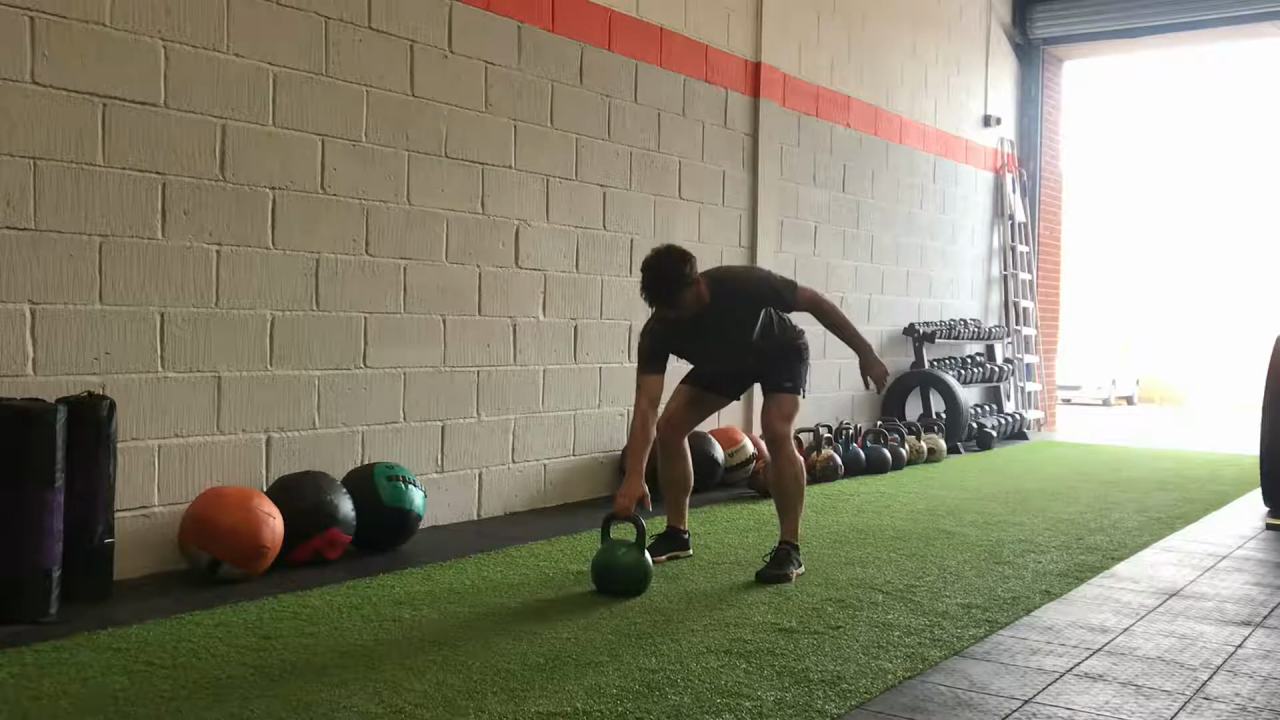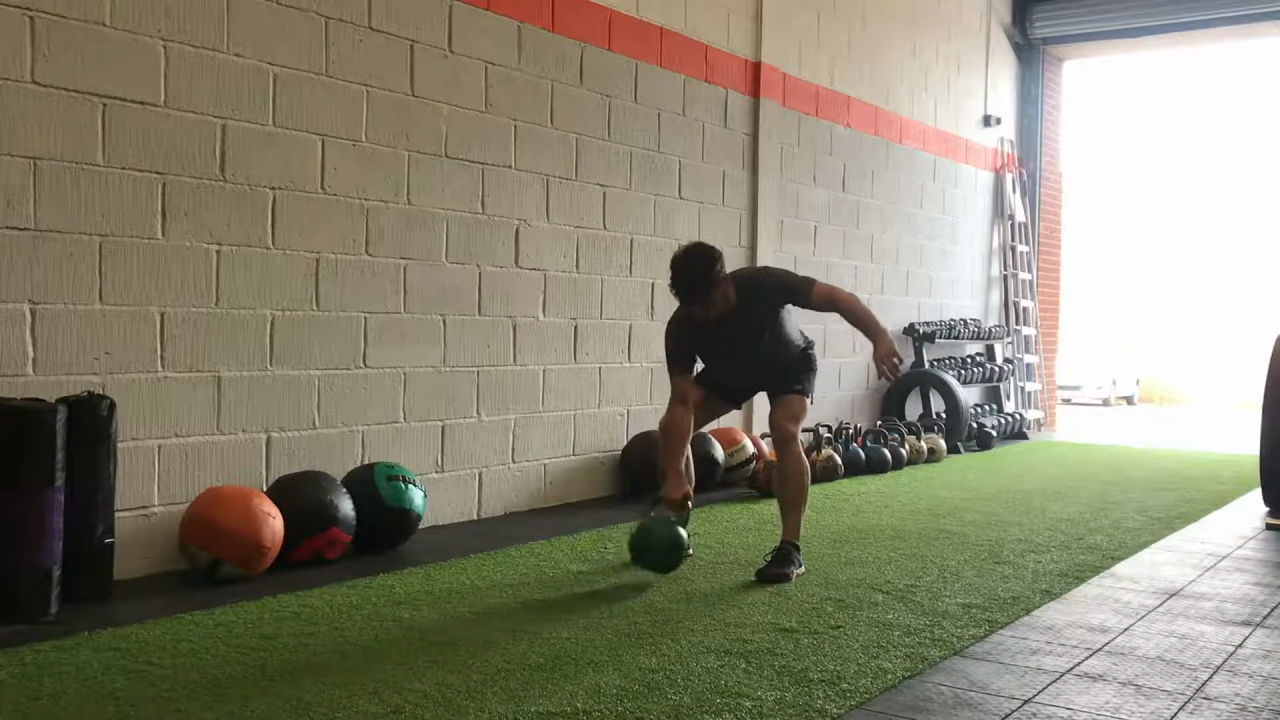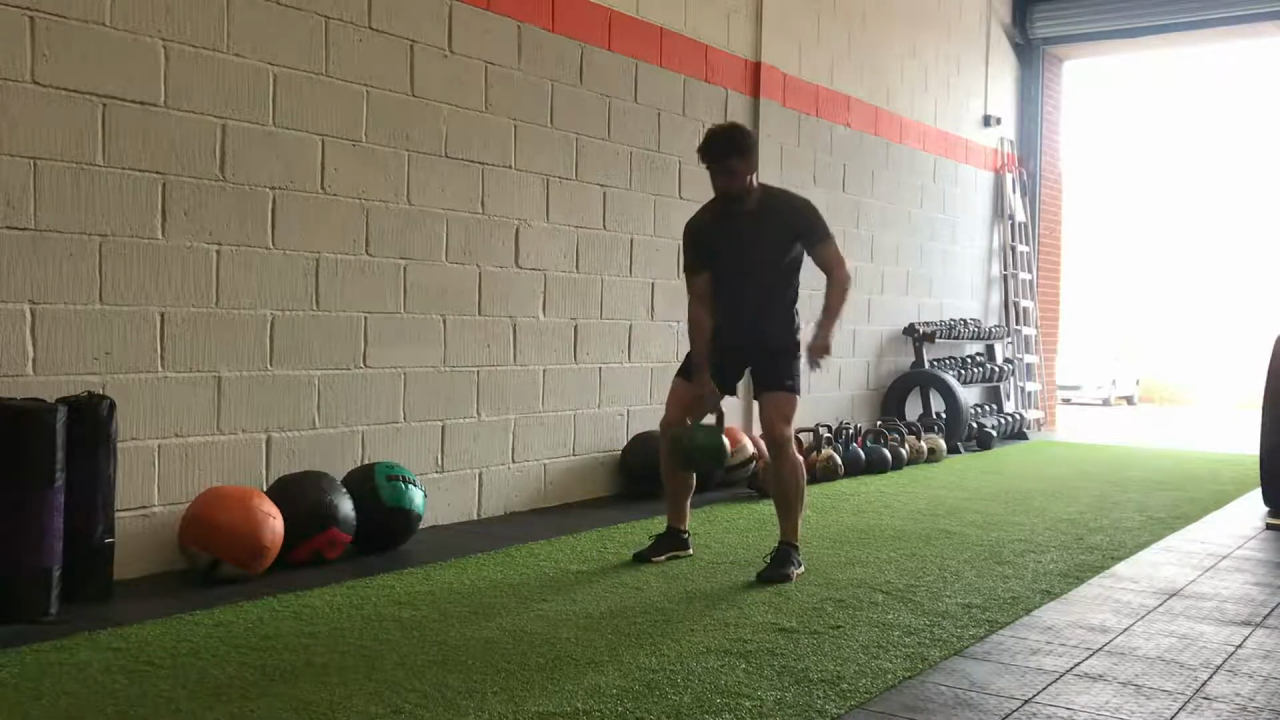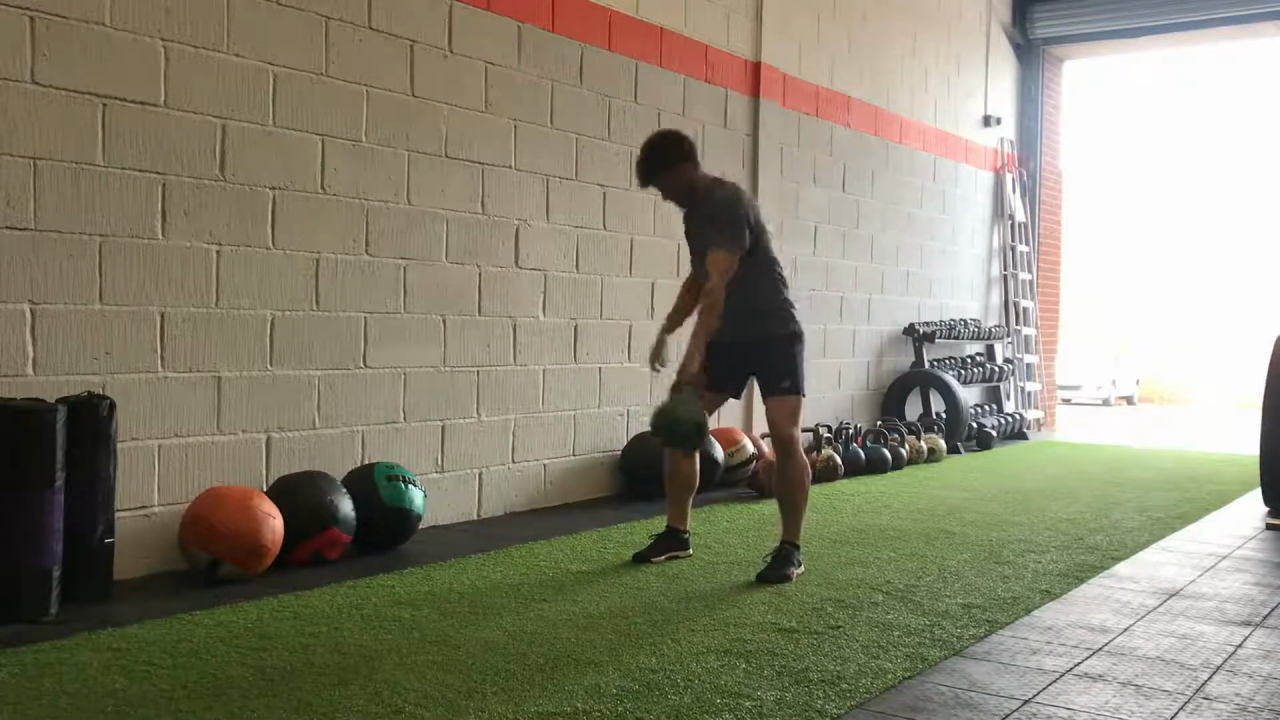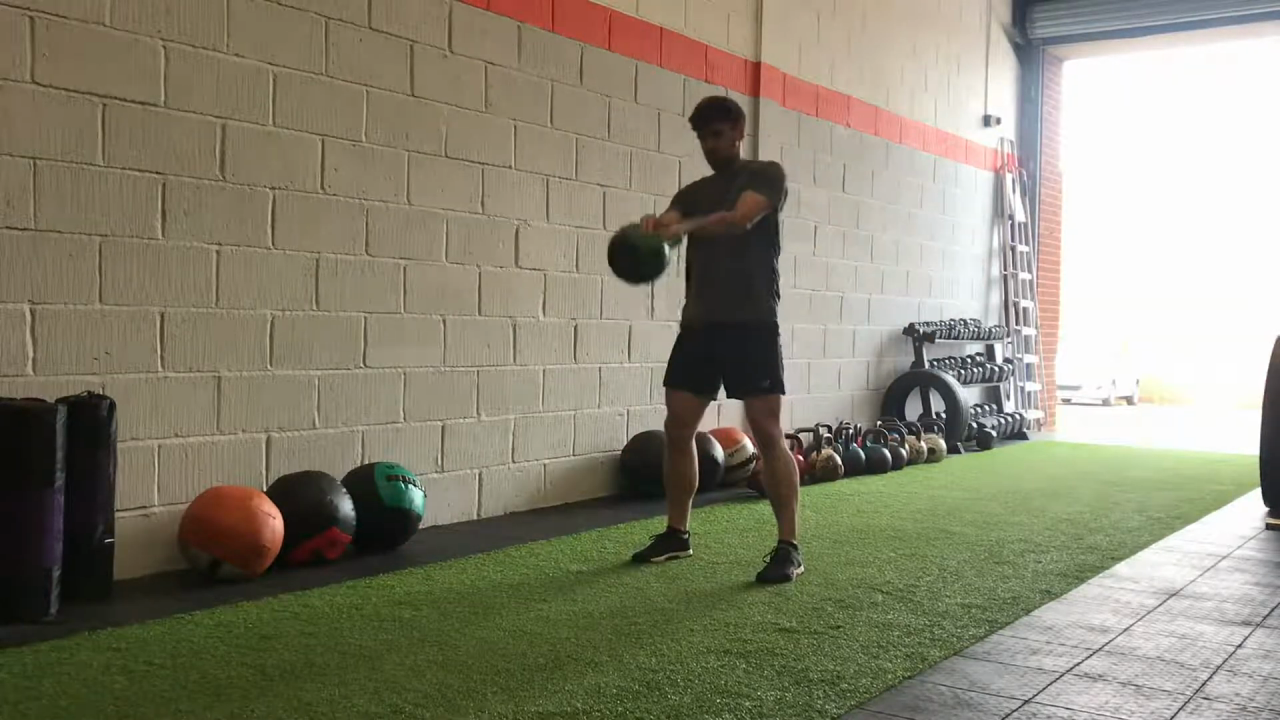
dt=1s
person 1, frame 1
left shoulder: (742, 284)
right shoulder: (658, 331)
left elbow: (816, 302)
right elbow: (646, 407)
left wrist: (866, 354)
right wrist: (633, 478)
left hip: (781, 353)
right hip: (720, 365)
left knee: (776, 432)
right knee: (669, 429)
left ankle: (790, 549)
right ankle: (677, 534)
person 1, frame 2
left shoulder: (763, 284)
right shoulder: (682, 328)
left elbow: (837, 298)
right elbow: (684, 403)
left wrist: (880, 340)
right wrist: (674, 477)
left hip: (791, 362)
right hip: (729, 371)
left knee: (785, 432)
right knee: (670, 428)
left ankle: (790, 549)
person 1, frame 3
left shoulder: (794, 212)
right shoulder: (702, 226)
left elbow: (838, 272)
right elbow: (700, 302)
left wrist: (824, 329)
right wrist: (703, 375)
left hip: (776, 337)
right hip: (721, 333)
left knee: (777, 435)
right knee: (671, 426)
left ankle: (789, 548)
right ankle: (677, 533)
person 1, frame 4
left shoulder: (724, 202)
right shoulder: (694, 209)
left elbow: (718, 285)
right elbow: (697, 282)
left wrist: (695, 354)
right wrist: (665, 331)
left hip: (773, 333)
right hip: (731, 332)
left knee: (784, 438)
left ankle: (789, 549)
right ankle: (676, 533)
person 1, frame 5
left shoulder: (767, 175)
right shoulder: (695, 190)
left elbow: (741, 218)
right elbow: (668, 221)
left wrist: (686, 227)
right wrist: (650, 228)
left hip: (751, 323)
right hip: (699, 324)
left knee: (767, 433)
right knee: (677, 429)
left ankle: (789, 547)
right ankle: (677, 534)
